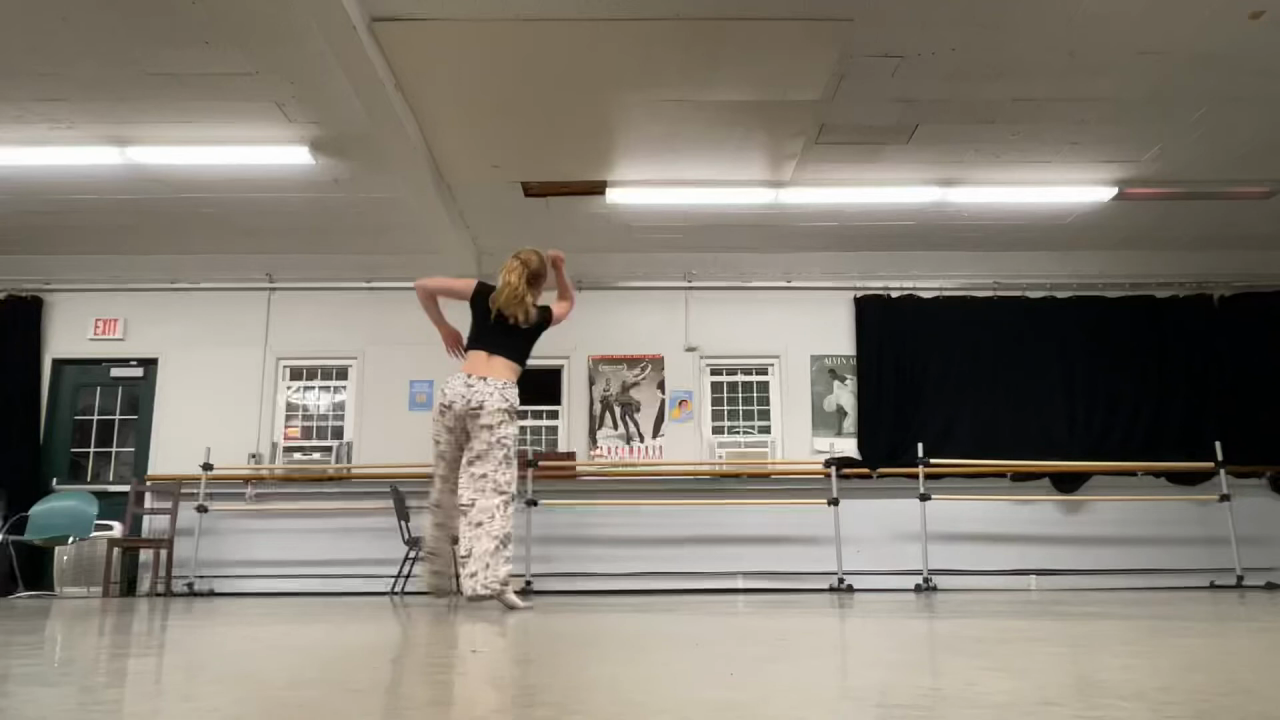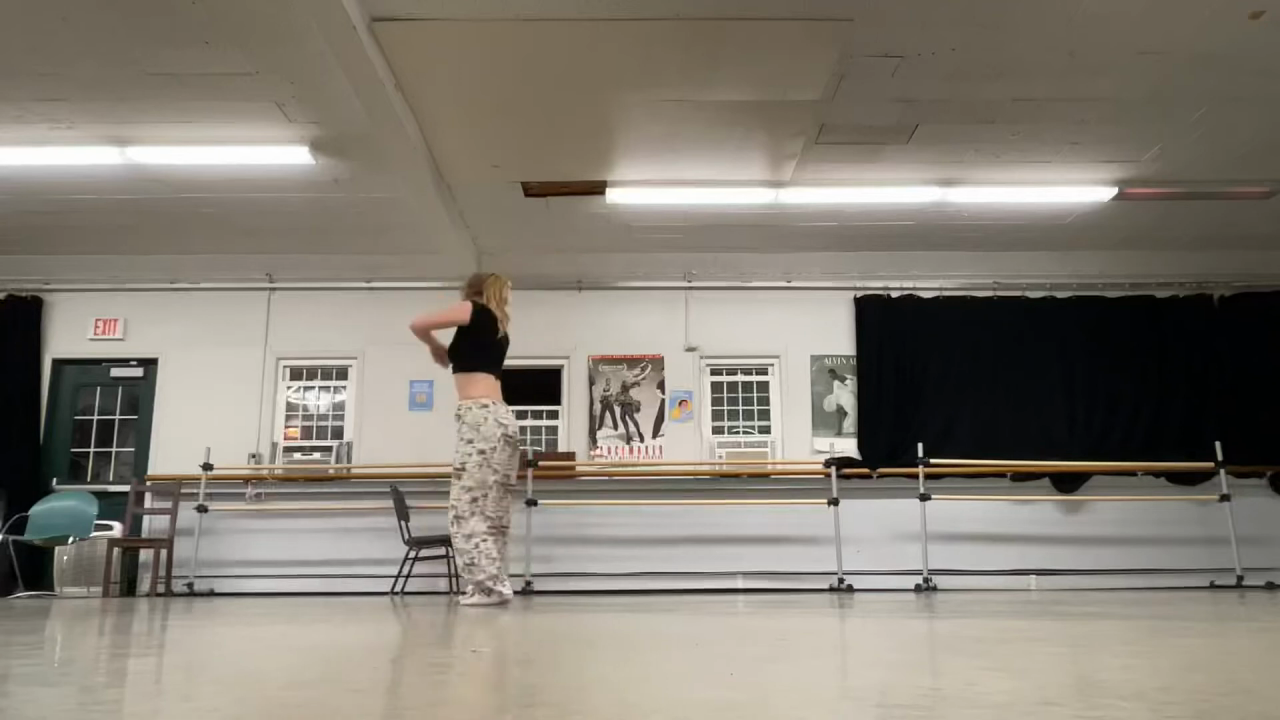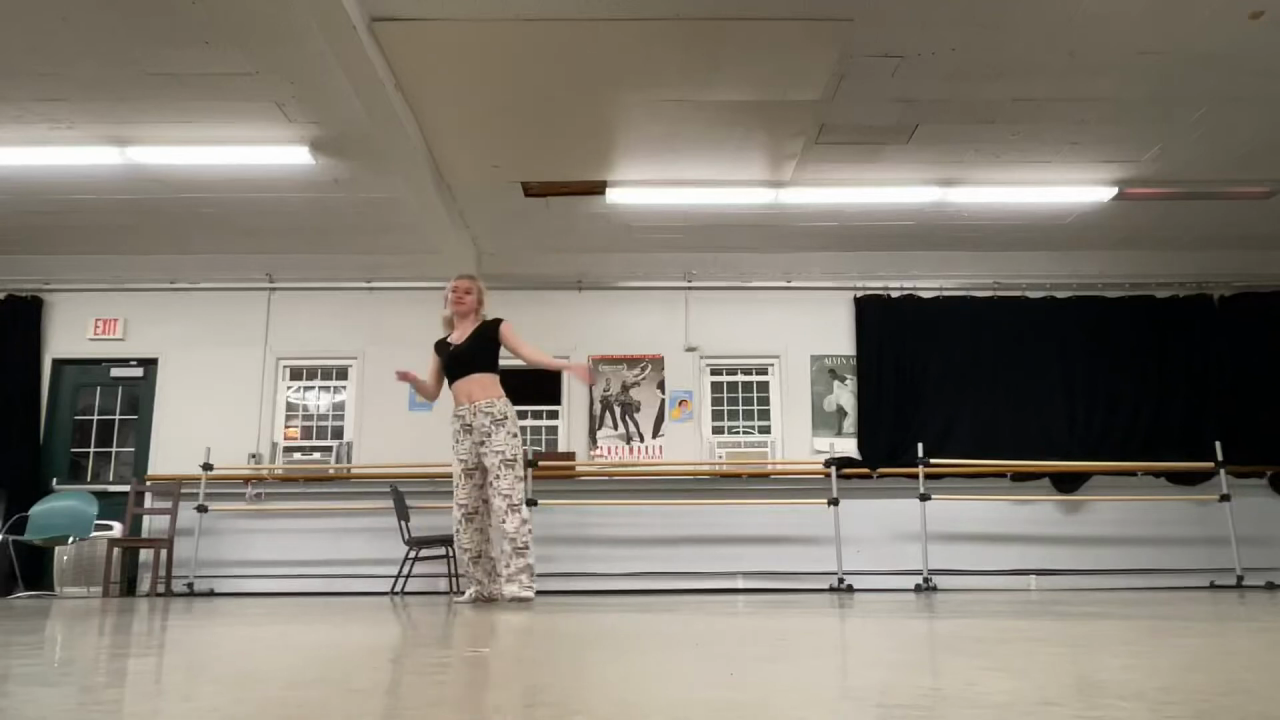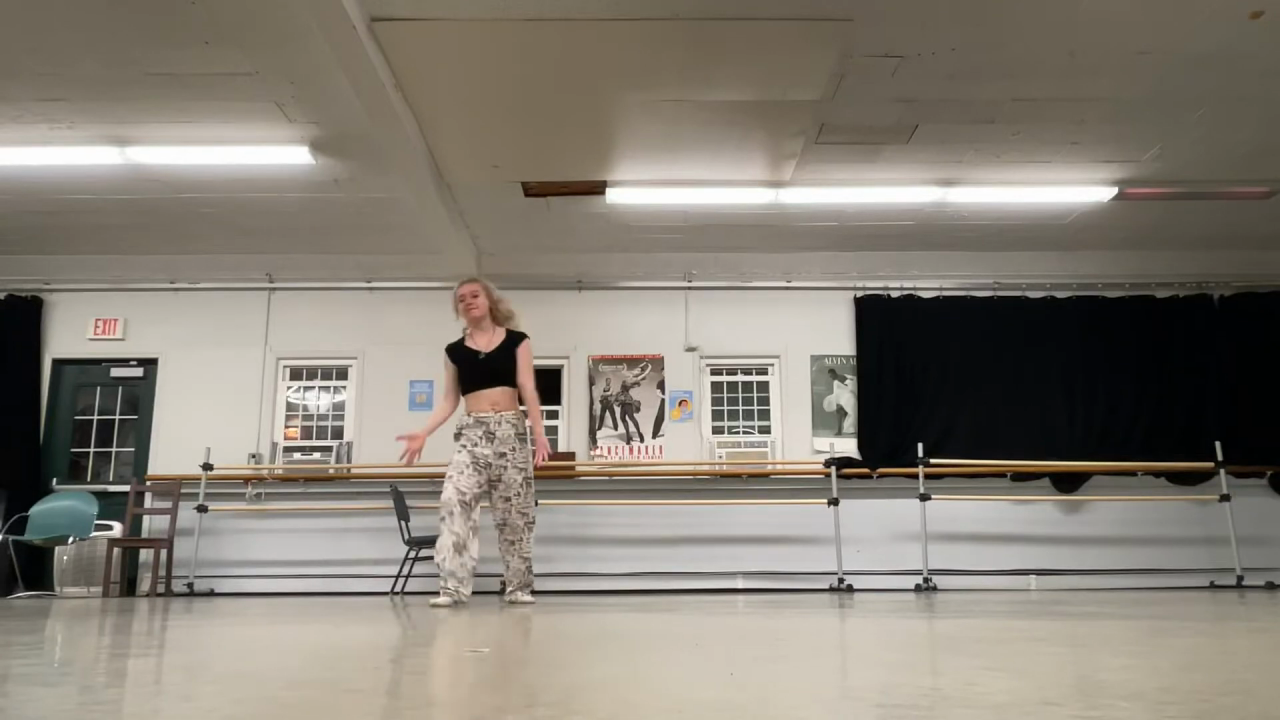
dt=0.5s
person 1, frame 1
left shoulder: (484, 294)
right shoulder: (540, 316)
left elbow: (424, 287)
right elbow: (567, 304)
left wrist: (444, 329)
right wrist: (561, 270)
left hip: (457, 390)
right hip: (497, 396)
left knee: (447, 488)
right knee: (492, 490)
left ankle: (438, 572)
right ankle: (488, 579)
person 1, frame 2
left shoulder: (474, 312)
right shoulder: (500, 332)
left elbow: (419, 324)
left wrist: (433, 345)
right wrist: (450, 352)
left hip: (482, 417)
right hip: (501, 418)
left knee: (468, 508)
right knee: (491, 508)
left ankle: (492, 586)
right ankle: (490, 585)
person 1, frame 3
left shoulder: (493, 328)
right shoulder: (443, 346)
left elbow: (531, 356)
right elbow: (432, 392)
left wrist: (568, 365)
right wrist: (412, 379)
left hip: (497, 418)
right hip: (462, 425)
left knee: (507, 500)
right knee: (467, 509)
left ankle: (519, 579)
right ankle: (485, 584)
person 1, frame 4
left shoulder: (516, 340)
right shoulder: (455, 350)
left elbow: (528, 389)
right elbow: (449, 403)
left wrist: (539, 433)
right wrist: (423, 434)
left hip: (512, 432)
right hip: (472, 434)
left knee: (516, 516)
right knee: (454, 500)
left ankle: (519, 587)
right ankle: (453, 586)
